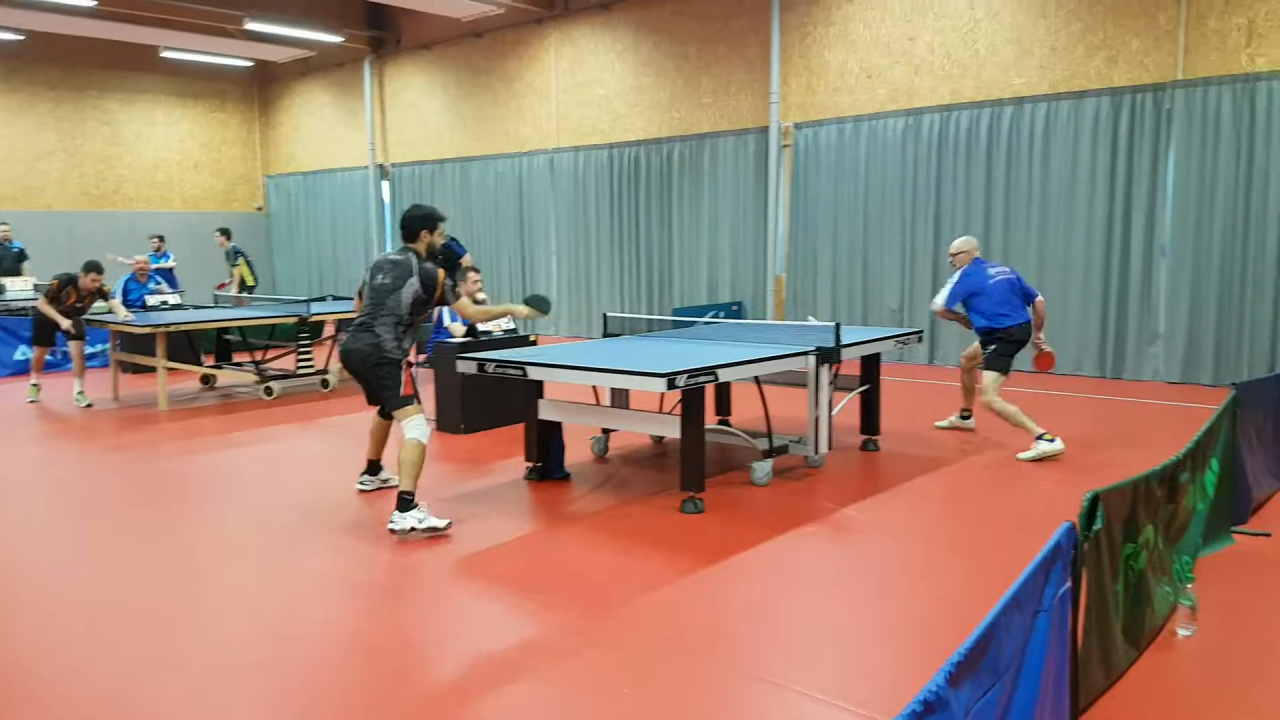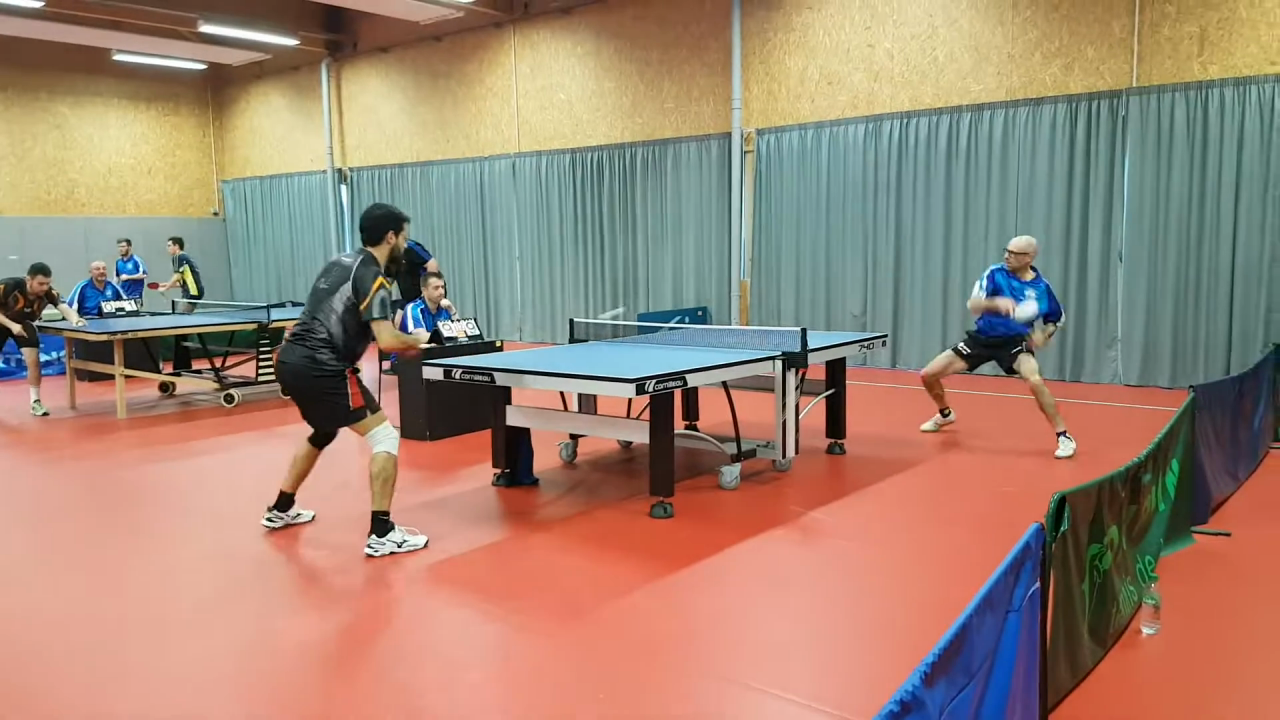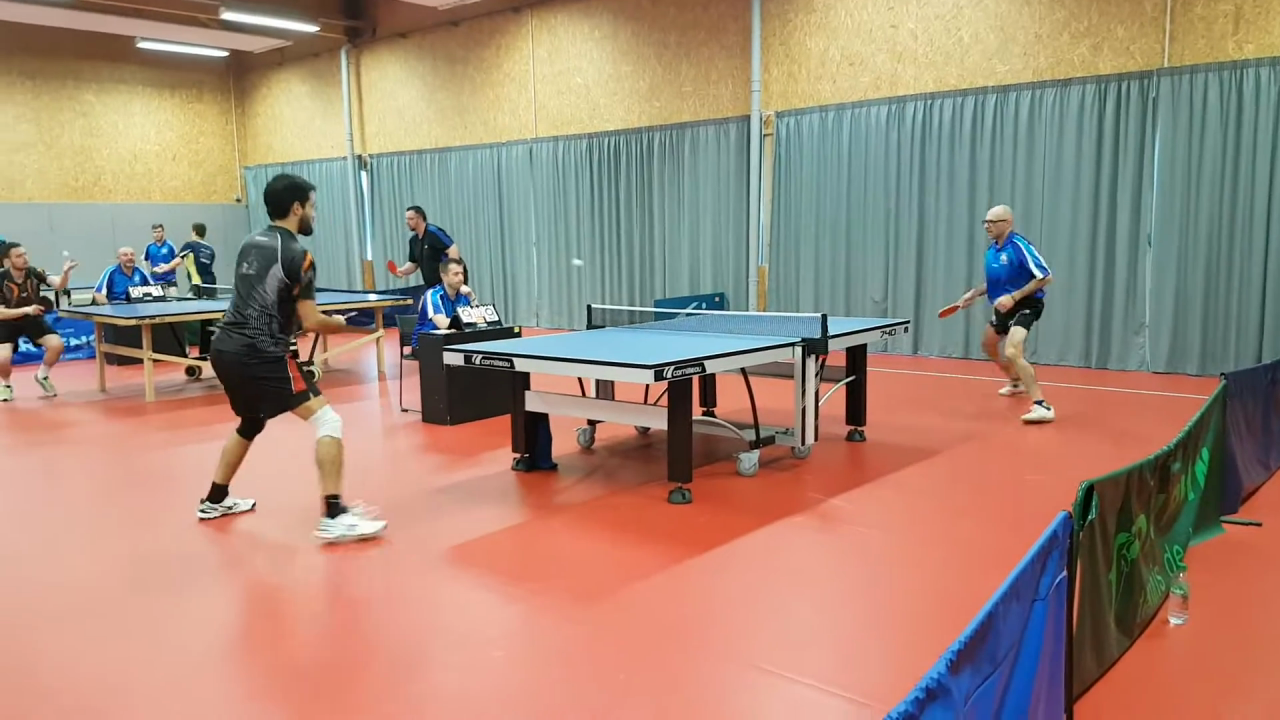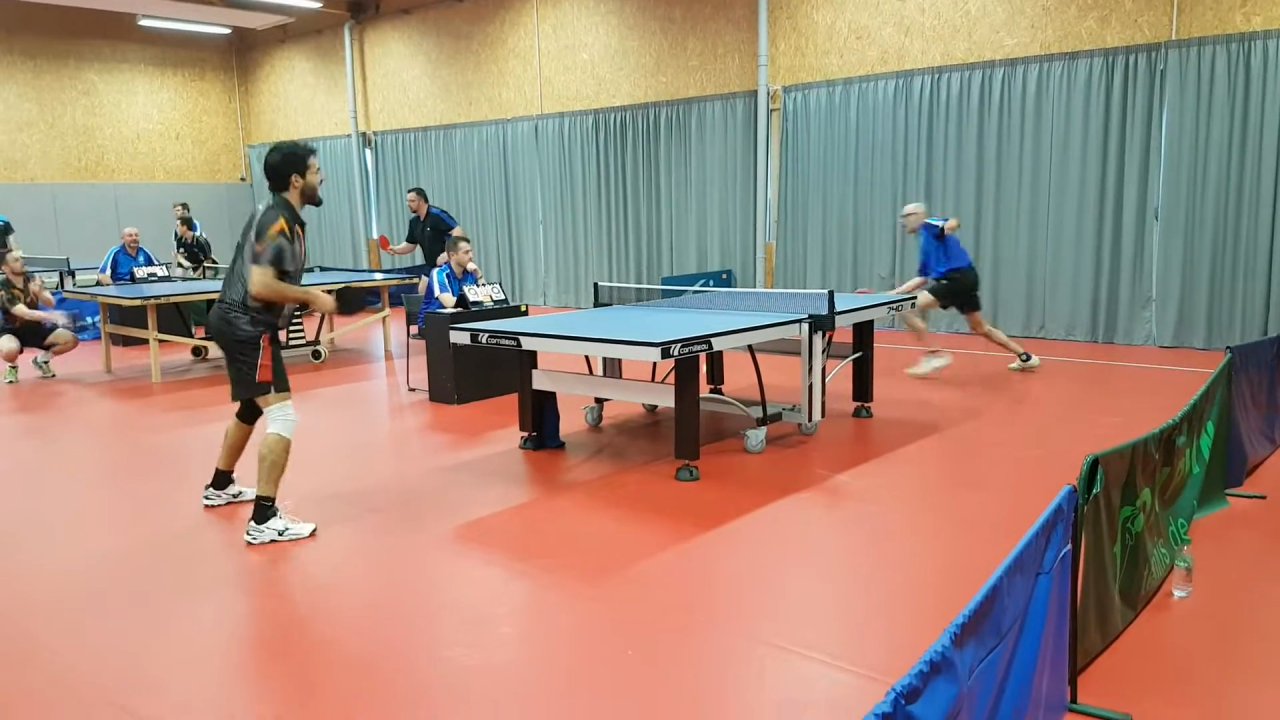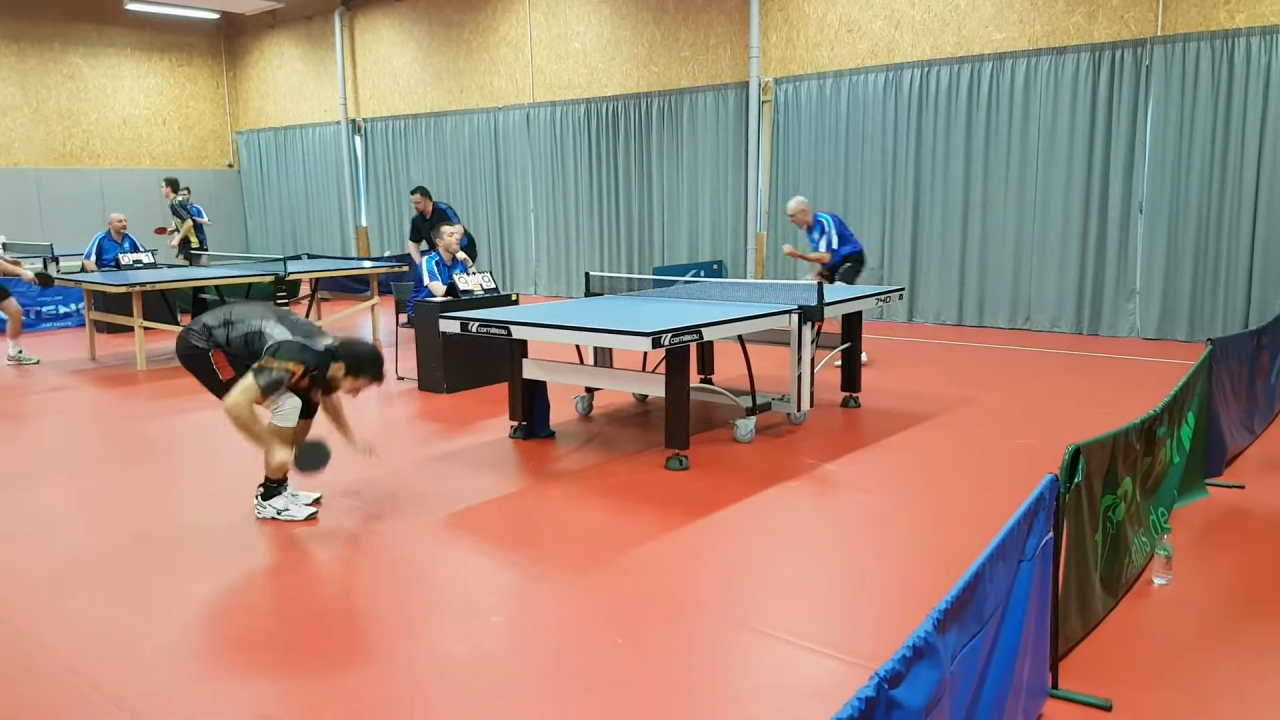
dt=0.5s
person 1, frame 1
left shoulder: (378, 264)
right shoulder: (428, 272)
right elbow: (473, 313)
right wrist: (510, 309)
left hip: (352, 348)
right hip: (383, 355)
left knee: (387, 407)
right knee: (416, 427)
left ankle: (373, 473)
right ankle: (405, 511)
person 1, frame 2
left shoulder: (338, 263)
right shoulder: (373, 279)
right elbow: (387, 341)
right wrist: (416, 340)
left hip: (290, 360)
right hip: (321, 368)
left knee: (324, 432)
right knee: (385, 438)
left ankle: (281, 509)
right ankle: (382, 533)
person 1, frame 3
left shoulder: (249, 245)
right shoulder: (299, 255)
right elbow: (308, 321)
right wrist: (338, 323)
left hip: (226, 347)
right hip: (263, 355)
left knee: (250, 424)
right knee: (328, 423)
left ankle: (214, 501)
right ankle: (335, 514)
person 1, frame 4
left shoulder: (272, 215)
right shoulder: (280, 223)
left elbow: (255, 277)
right elbow: (260, 287)
right wrist: (313, 297)
left hip: (231, 323)
right hip: (249, 330)
left knee: (252, 408)
right knee: (282, 418)
left ankle: (219, 486)
right ankle: (264, 520)
person 1, frame 5
left shoulder: (331, 355)
right shoulder: (295, 362)
left elbow: (330, 402)
right elbow: (234, 404)
left wrist: (351, 437)
right wrist: (273, 447)
left hip: (232, 338)
right hip: (202, 345)
left knee: (306, 403)
right knee: (287, 405)
left ankle: (279, 485)
right ankle: (271, 496)
person 2, frame 1
left shoulder: (968, 275)
right shoulder: (1005, 270)
left elbow: (940, 308)
right elbow: (1038, 301)
left wrist: (963, 319)
right wrist: (1038, 332)
left hip: (1004, 335)
right hip: (1018, 329)
left knee: (989, 398)
right knee: (967, 360)
left ankle: (1046, 439)
right ankle: (965, 416)
person 2, frame 2
left shoulder: (1042, 287)
right shoulder: (994, 273)
left elbow: (1055, 320)
right elbow: (973, 305)
left wrist: (1043, 337)
right wrist: (997, 303)
left hip: (1015, 341)
right hip: (982, 338)
left knee: (1035, 381)
right knee: (928, 375)
left ankle: (1063, 436)
right ankle: (945, 414)
person 2, frame 3
left shoulder: (1019, 246)
right shoulder: (992, 248)
left elbow: (1044, 277)
left wrist: (1013, 297)
right wrist: (972, 293)
left hip: (1024, 306)
right hip: (1006, 307)
left knee: (1011, 353)
right knee: (988, 345)
left ankle: (1040, 405)
right ankle: (1017, 383)
person 2, frame 4
left shoulder: (928, 227)
right shoulder: (927, 247)
left elbow: (954, 223)
right elbow: (922, 279)
left wrist: (949, 227)
right wrist: (895, 292)
left hip: (956, 280)
right hip: (966, 279)
left knee: (909, 310)
right knee: (980, 328)
left ankle: (934, 355)
right ankle: (1025, 358)
person 2, frame 5
left shoulder: (825, 222)
right shoulder: (810, 228)
left elbow: (826, 257)
left wrist: (796, 254)
right wrist: (816, 276)
left hip: (850, 261)
right hip: (836, 264)
